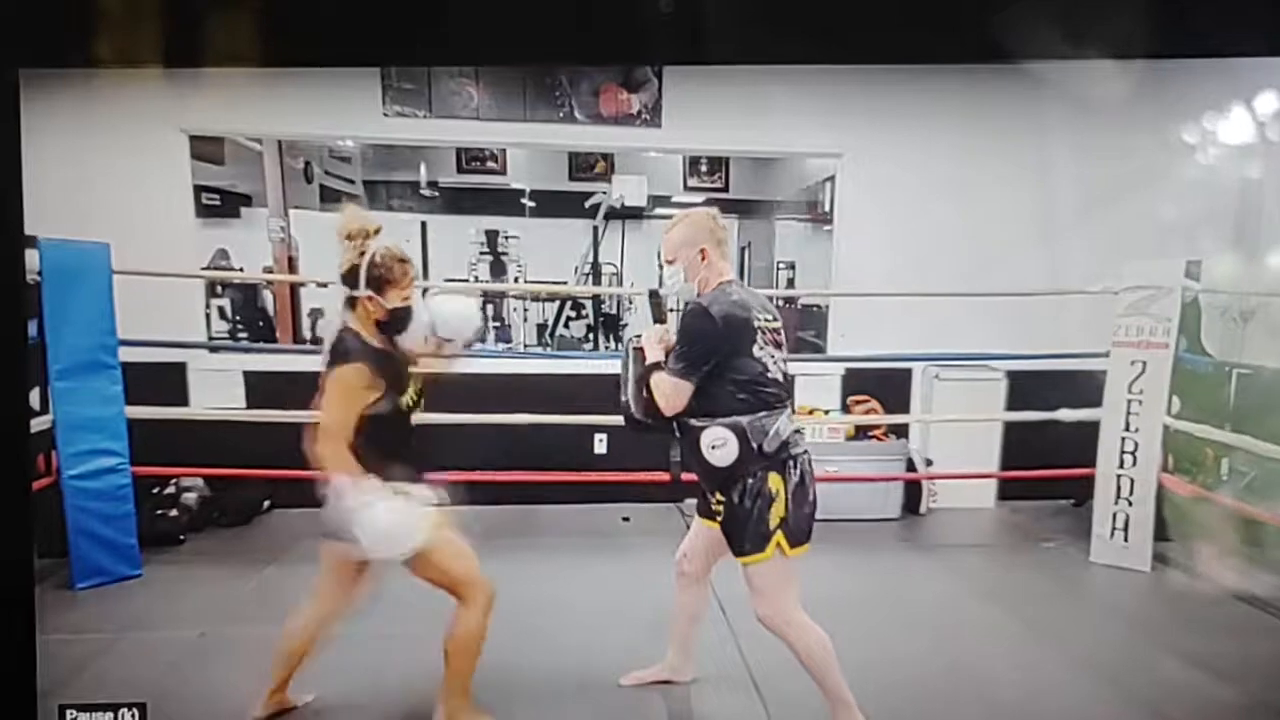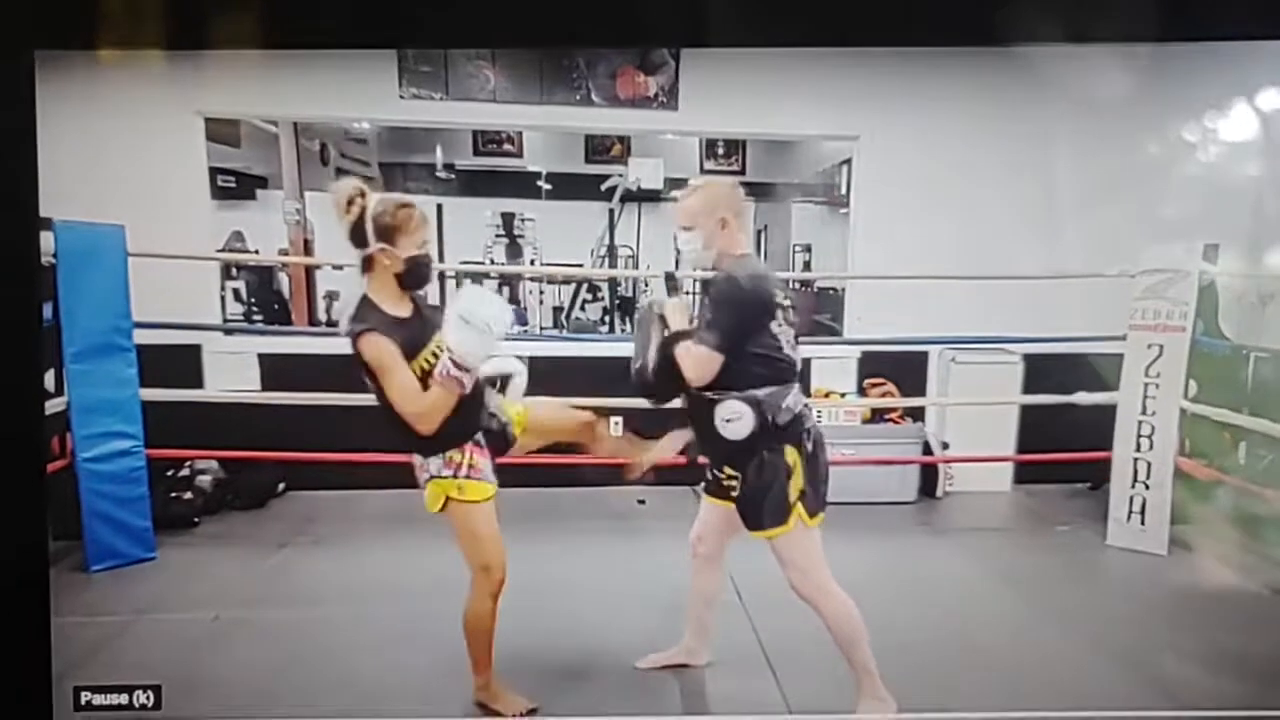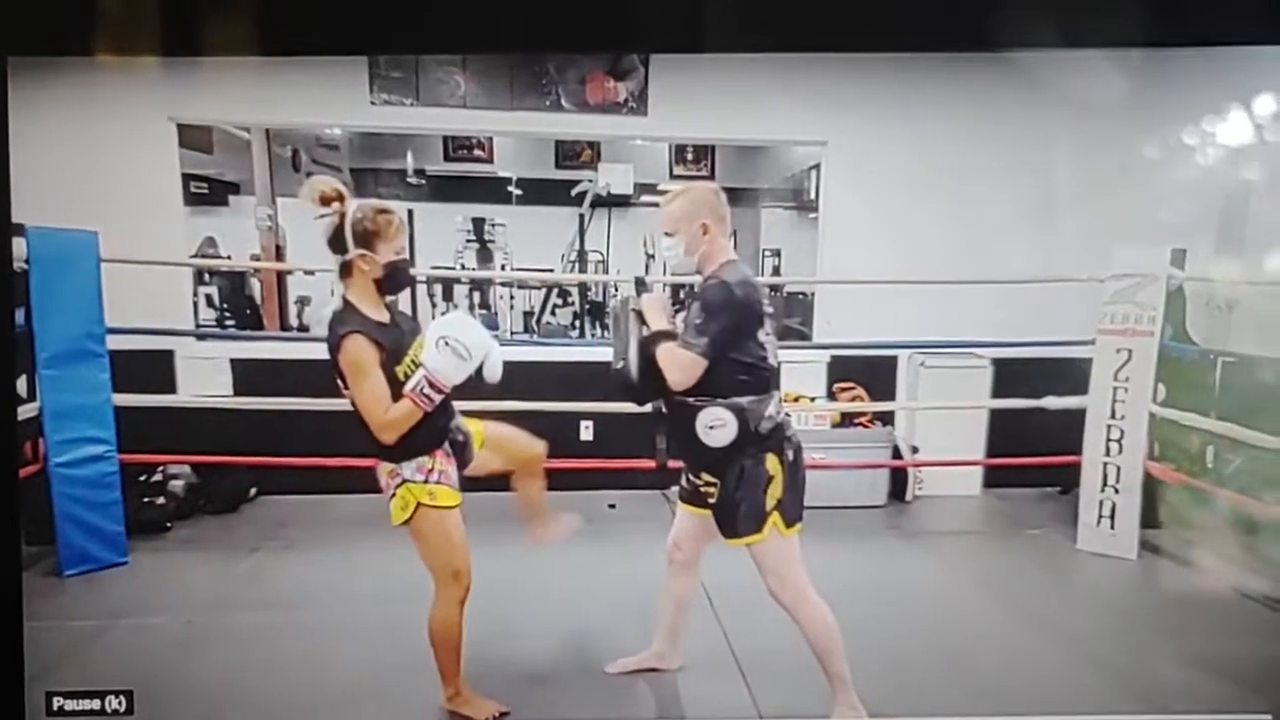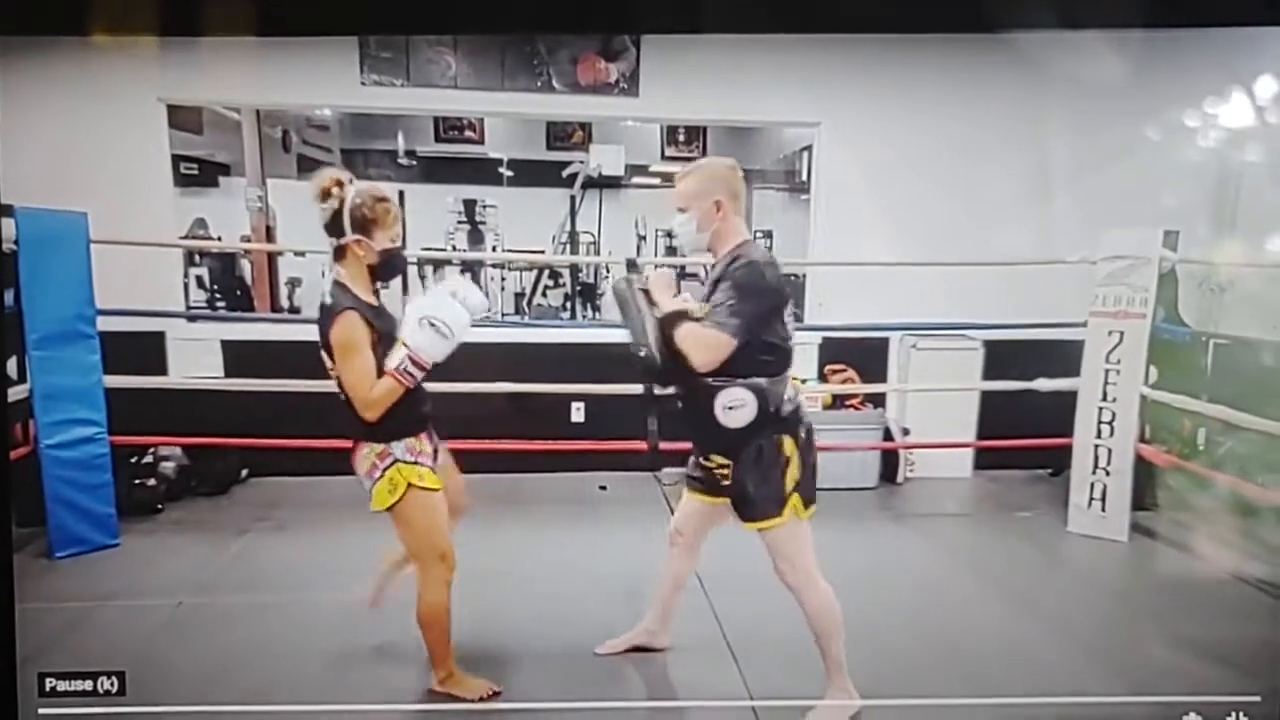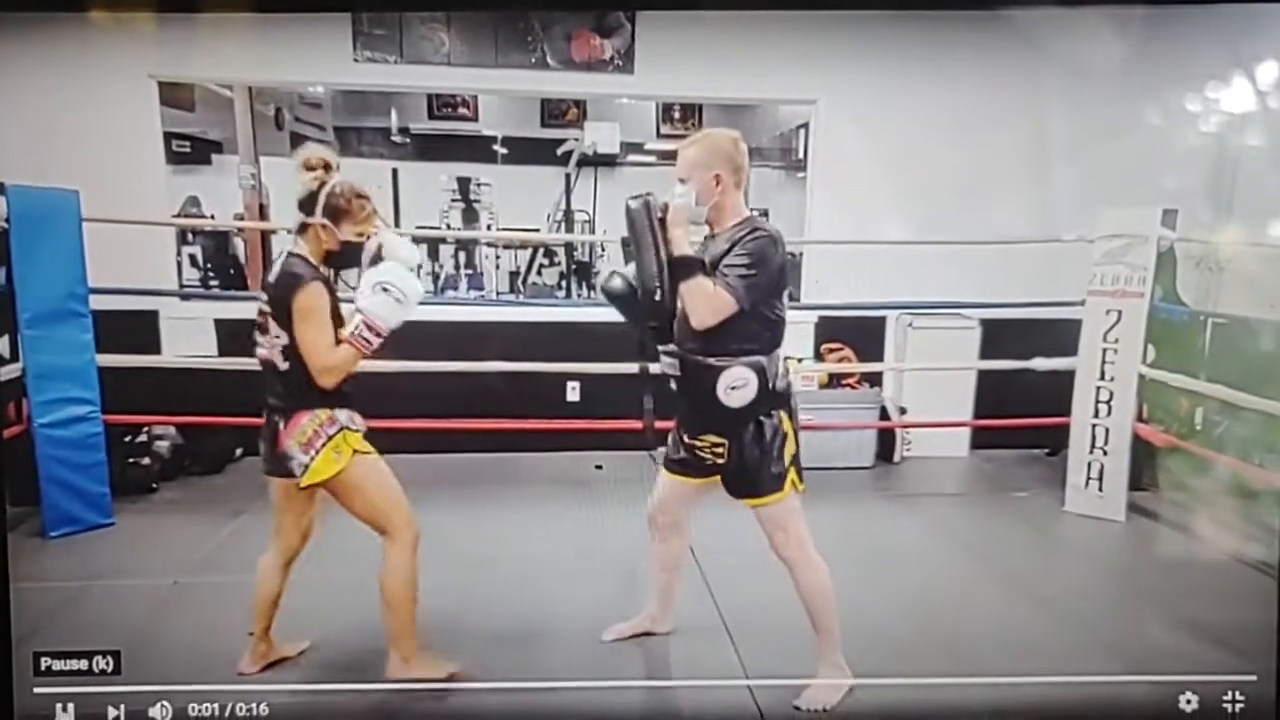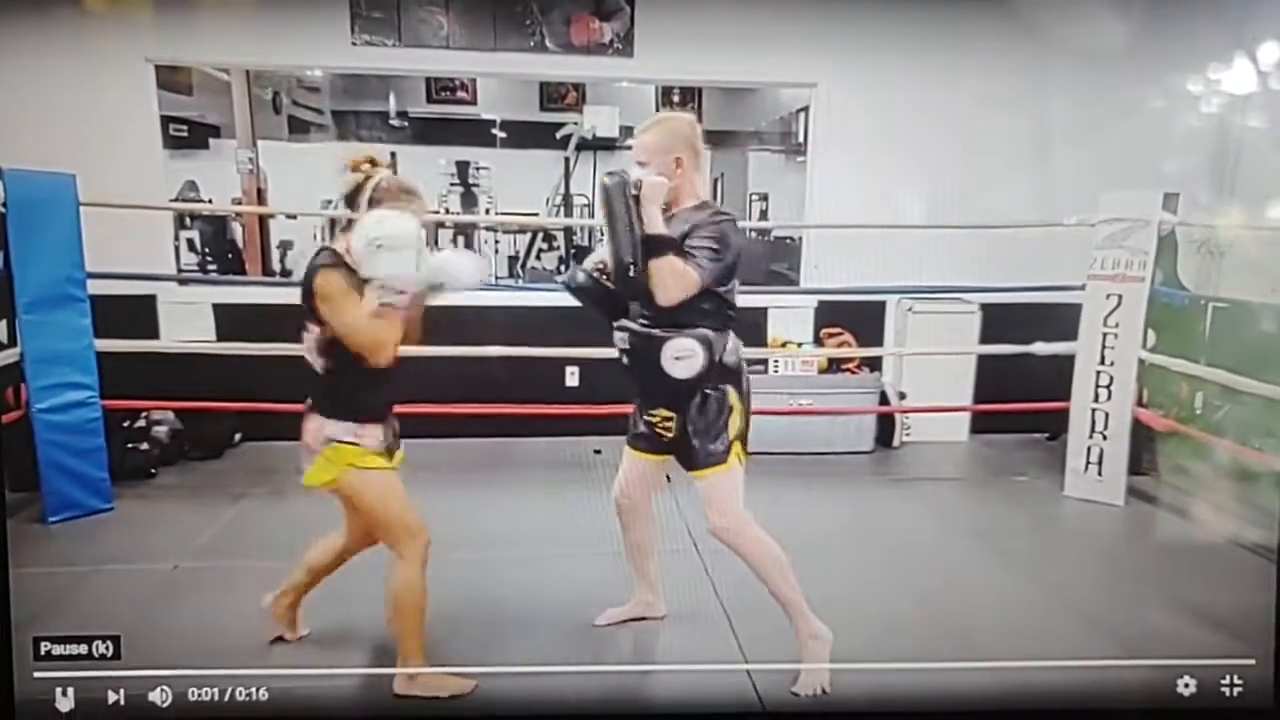
dt=0.5s
person 1, frame 1
left shoulder: (708, 312)
right shoulder: (756, 305)
left elbow: (671, 400)
left wrist: (654, 354)
right wrist: (677, 352)
left hip: (762, 478)
right hip: (742, 473)
left knee: (776, 610)
right knee: (691, 563)
right ankle: (677, 664)
person 1, frame 2
left shoulder: (736, 285)
right shoulder: (750, 279)
left elbow: (699, 370)
left wrist: (677, 323)
right wrist: (682, 330)
left hip: (776, 451)
right hip: (742, 449)
left knee: (809, 580)
right knee: (704, 545)
right ankle: (694, 646)
person 1, frame 3
left shoulder: (726, 292)
right shoulder: (727, 286)
left elbow: (680, 374)
left wrist: (657, 322)
right wrist: (663, 330)
left hip: (755, 459)
right hip: (719, 455)
left knee: (787, 585)
right knee: (681, 551)
right ankle: (664, 650)
person 1, frame 4
left shoulder: (752, 270)
right shoulder: (728, 268)
left elbow: (706, 355)
left wrist: (668, 304)
right wrist: (673, 311)
left hip: (767, 441)
right hip: (723, 437)
left knee: (796, 568)
right knee: (683, 533)
right ankle: (654, 628)
person 1, frame 5
left shoulder: (759, 243)
right shoulder: (714, 240)
left elbow: (705, 313)
right elbow: (689, 313)
left wrist: (678, 243)
left hip: (754, 418)
right hip: (702, 411)
left knee: (790, 542)
right knee: (663, 513)
left ankle: (833, 666)
right ankle: (658, 614)
person 1, frame 6
left shoulder: (712, 227)
right shoulder: (671, 220)
left elbow: (671, 292)
right elbow: (648, 296)
left wrist: (647, 221)
right wrist: (606, 273)
left hip: (710, 394)
right hip: (661, 392)
left knee: (728, 523)
right knee: (630, 498)
left ankle: (812, 633)
right ankle: (648, 598)
person 2, frame 1
left shoulder: (373, 338)
right shoulder: (355, 361)
left elbow: (402, 363)
right elbow: (326, 445)
left wrist: (436, 340)
right wrist: (362, 502)
left hip: (375, 489)
right hip: (375, 494)
left knee: (331, 600)
right knee: (477, 594)
person 2, frame 2
left shoulder: (412, 300)
right shoulder: (373, 333)
right elbow: (423, 419)
left wrist: (482, 355)
right wrist: (463, 357)
left hip: (485, 416)
right hip: (450, 457)
left knee: (581, 421)
right knee: (490, 574)
left ankle: (634, 455)
person 2, frame 3
left shoulder: (384, 310)
right shoulder: (354, 337)
right elbow: (387, 427)
left wrist: (460, 350)
right wrist: (440, 375)
left hip: (449, 434)
right hip: (415, 467)
left knee: (532, 452)
right knee: (455, 583)
left ankle: (540, 523)
person 2, frame 4
left shoulder: (361, 297)
right shoulder: (346, 315)
right elbow: (371, 403)
left wrist: (440, 312)
right wrist: (422, 349)
left hip: (406, 442)
right hip: (391, 452)
left knee: (454, 504)
right knee: (439, 563)
right ankle: (445, 674)
person 2, frame 5
left shoulder: (287, 270)
right shoulder: (309, 285)
left elbow: (321, 346)
right elbow: (326, 370)
left wrist: (379, 269)
right wrist: (377, 319)
left hip: (285, 425)
right hip: (319, 427)
left knee: (288, 540)
right knee: (402, 531)
left ankle: (259, 648)
right ankle: (404, 658)
person 2, frame 6
left shoulder: (378, 264)
right shoulder: (330, 275)
left elbow: (397, 335)
right elbow: (379, 351)
left wrist: (429, 278)
right wrist: (394, 285)
left hip: (372, 426)
right hip: (340, 435)
left knee: (362, 533)
right knee: (411, 543)
left ankle: (284, 607)
right ankle: (412, 672)
